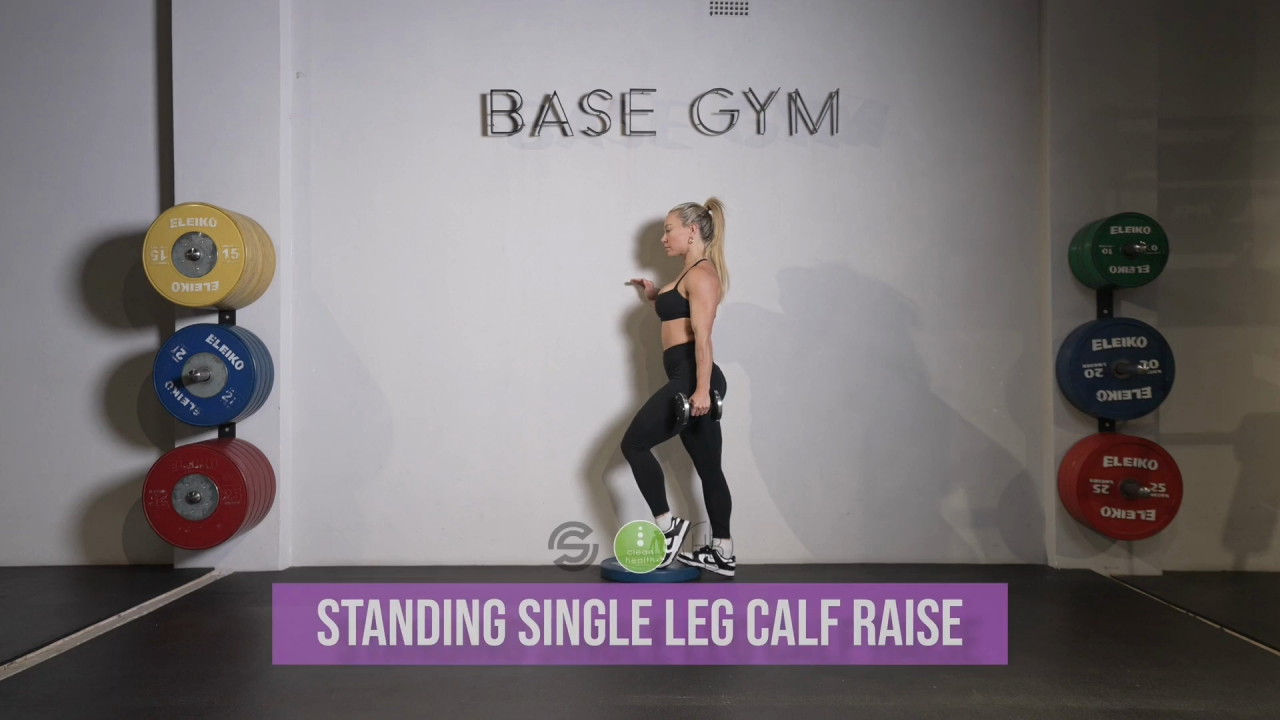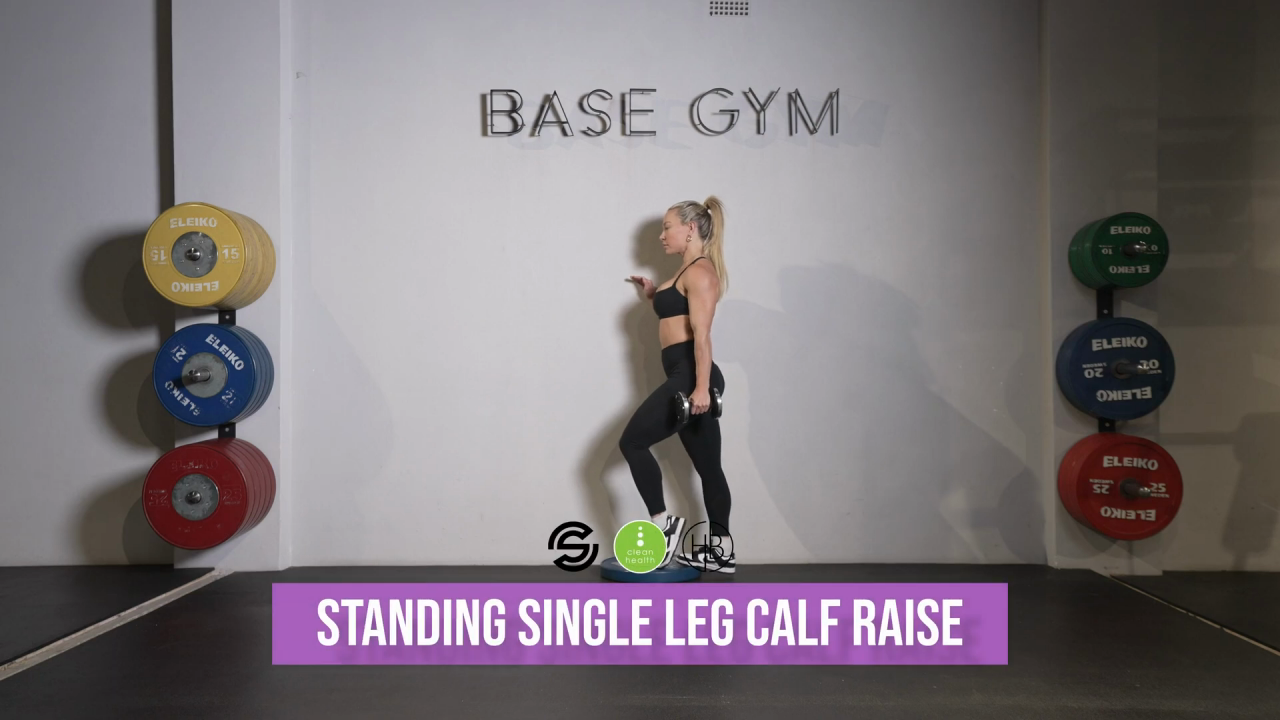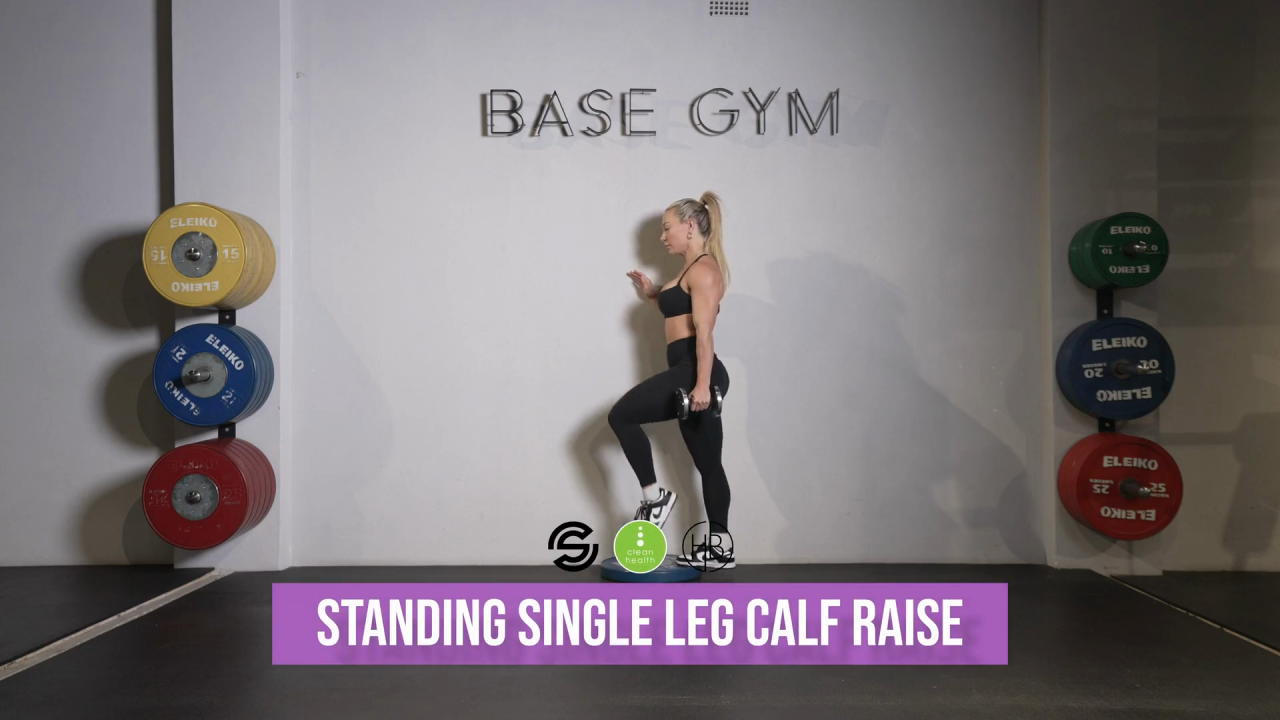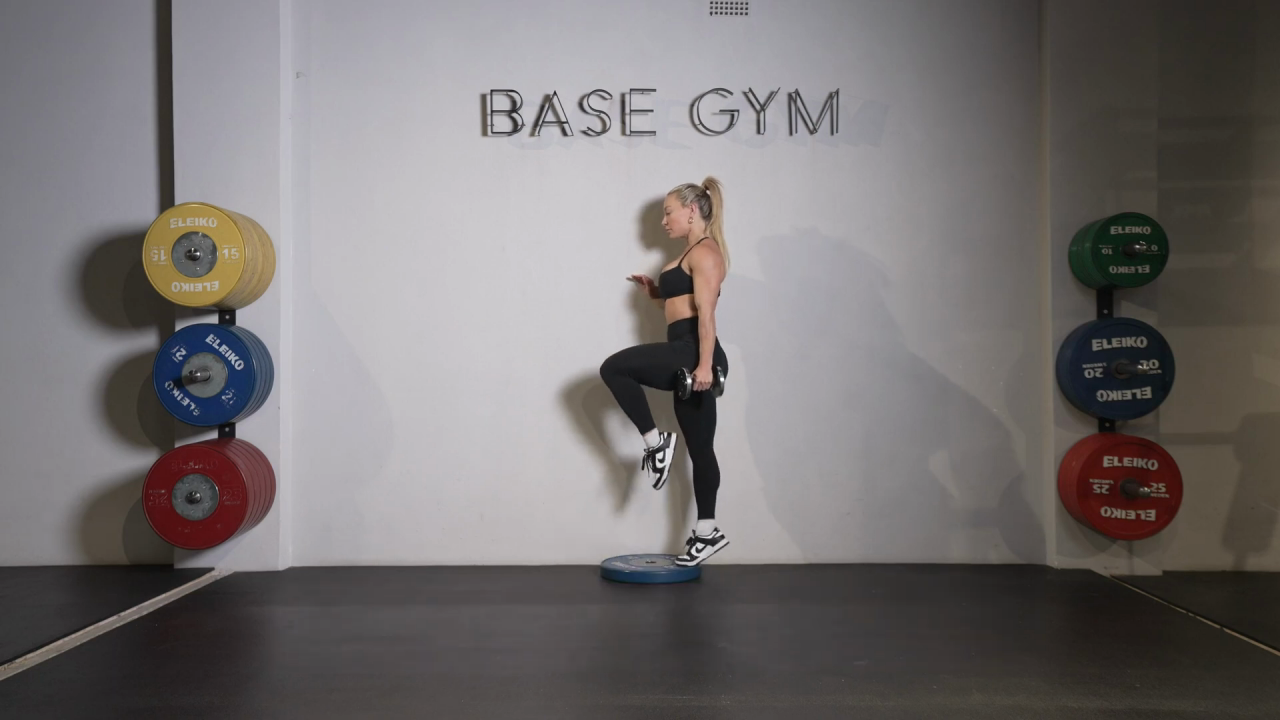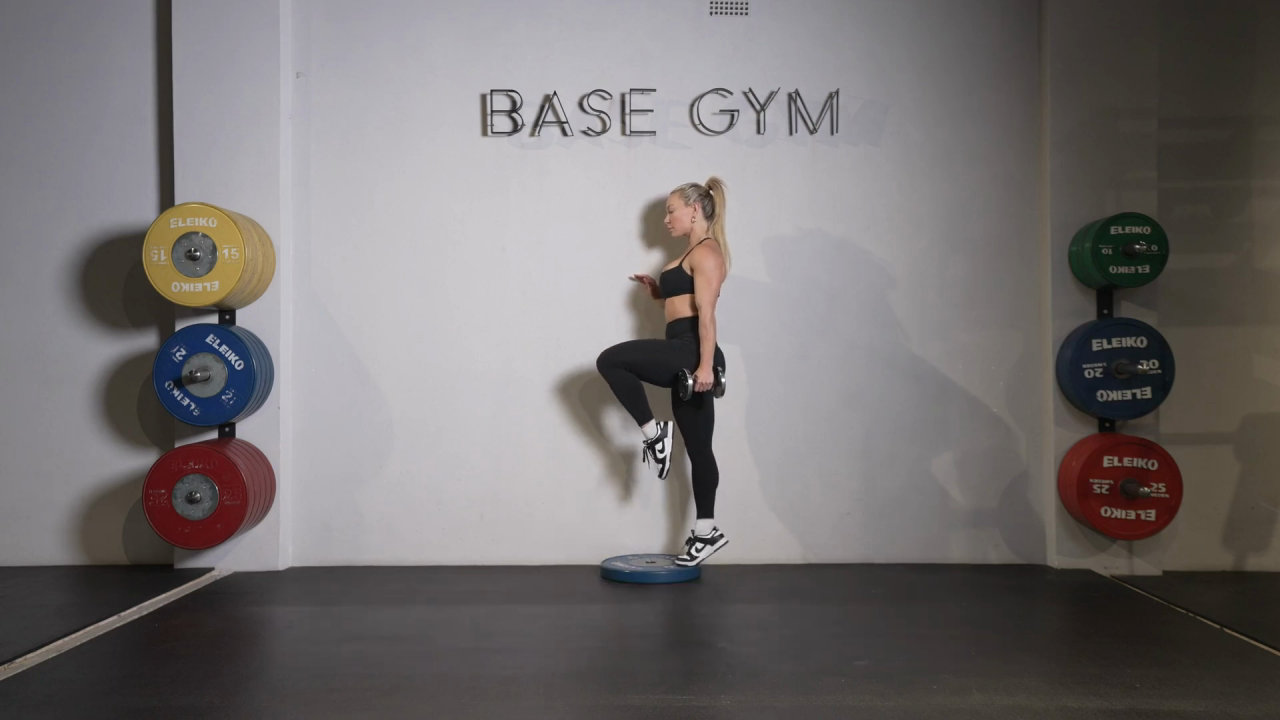
dt=1s
person 1, frame 1
left shoulder: (701, 273)
right shoulder: (692, 274)
left elbow: (703, 336)
left wrist: (702, 388)
right wrist: (657, 297)
left hip: (692, 378)
right hip: (690, 379)
left knee: (634, 443)
right knee: (708, 467)
left ankle: (667, 526)
right ankle: (722, 553)
person 1, frame 2
left shoulder: (700, 271)
right shoulder: (689, 271)
left elbow: (702, 334)
left wrist: (702, 386)
right wrist: (655, 296)
left hip: (691, 376)
right hip: (688, 377)
left knee: (632, 442)
right knee: (707, 466)
left ankle: (663, 524)
right ankle: (720, 551)
person 1, frame 3
left shoulder: (704, 269)
right shoulder: (693, 270)
left elbow: (704, 332)
left wrist: (703, 384)
right wrist: (655, 295)
left hip: (695, 372)
right hip: (689, 372)
left knee: (622, 416)
right knee: (708, 463)
left ankle: (654, 497)
right ankle: (719, 546)
person 1, frame 4
left shoulder: (704, 252)
right shoulder: (693, 253)
left elbow: (706, 313)
left wrist: (705, 364)
right wrist: (657, 292)
left hip: (692, 354)
right hip: (686, 356)
left knee: (614, 368)
right knee: (700, 448)
left ankle: (656, 441)
right ankle: (707, 532)
person 1, frame 5
left shoulder: (706, 252)
right shoulder: (694, 254)
left elbow: (706, 313)
left wrist: (707, 365)
right wrist: (658, 291)
left hip: (690, 353)
right hip: (684, 356)
left knee: (610, 360)
right knee: (697, 447)
left ankle: (654, 432)
right ankle: (706, 531)
